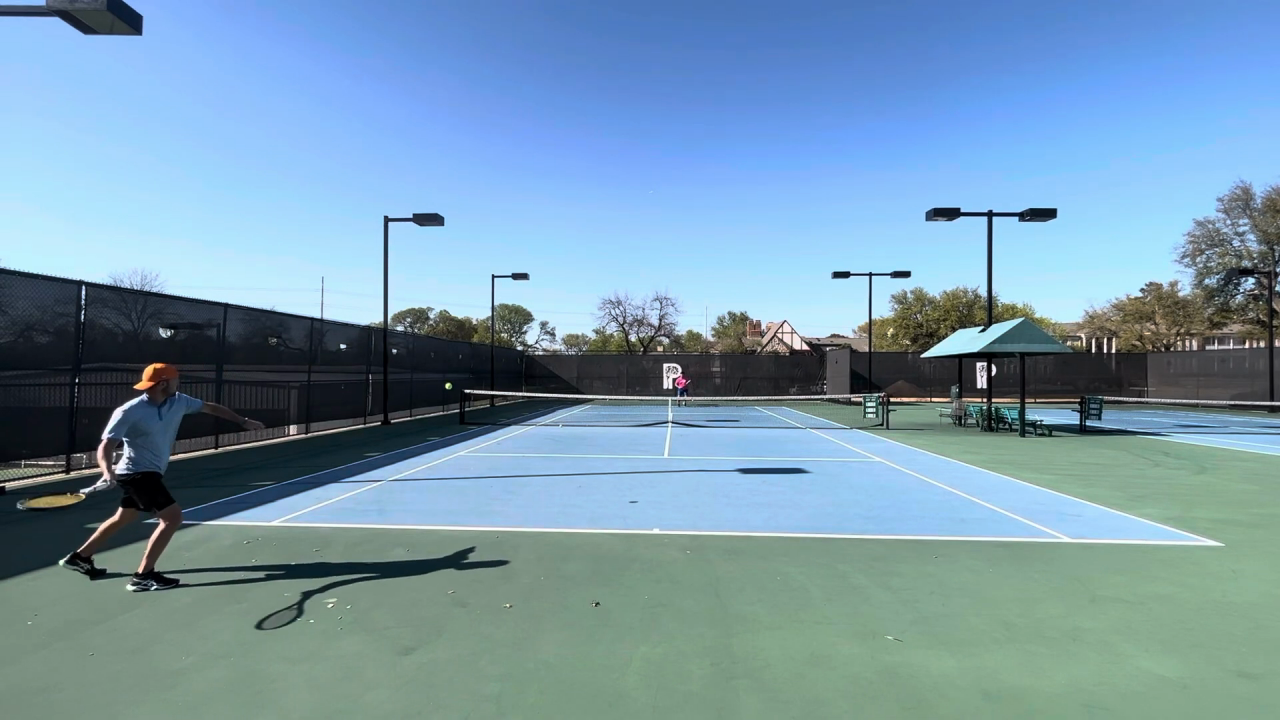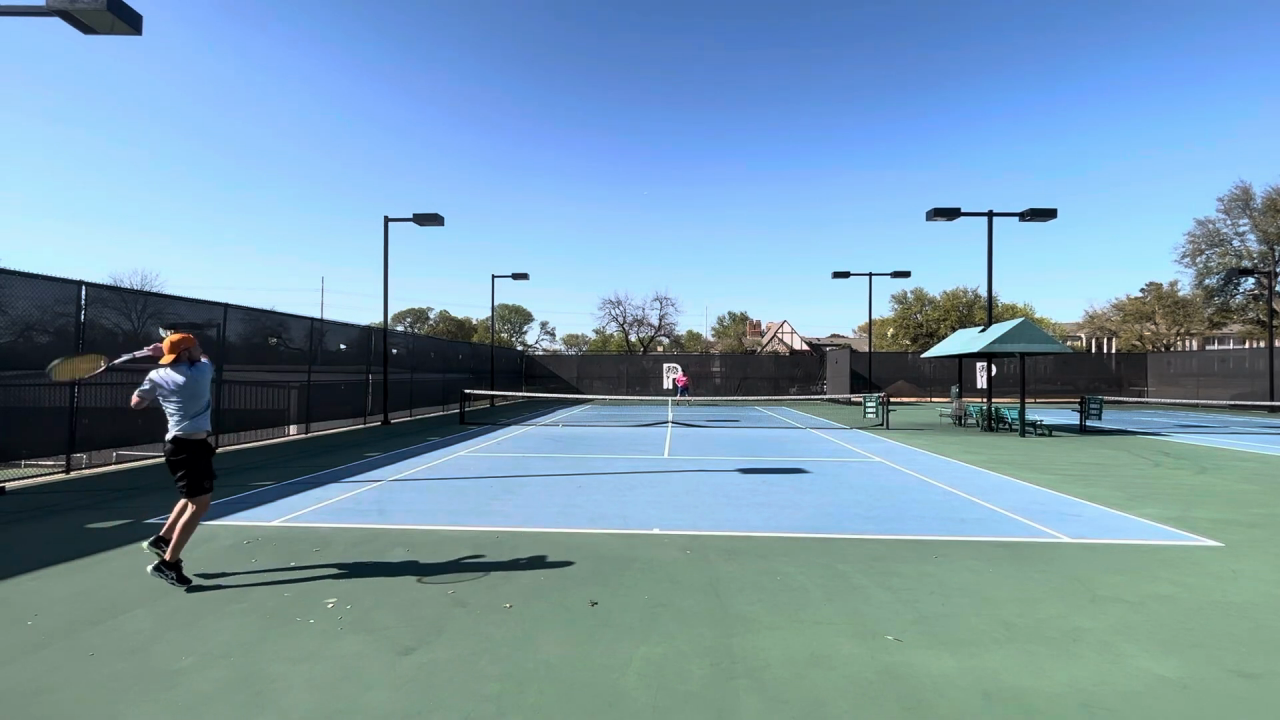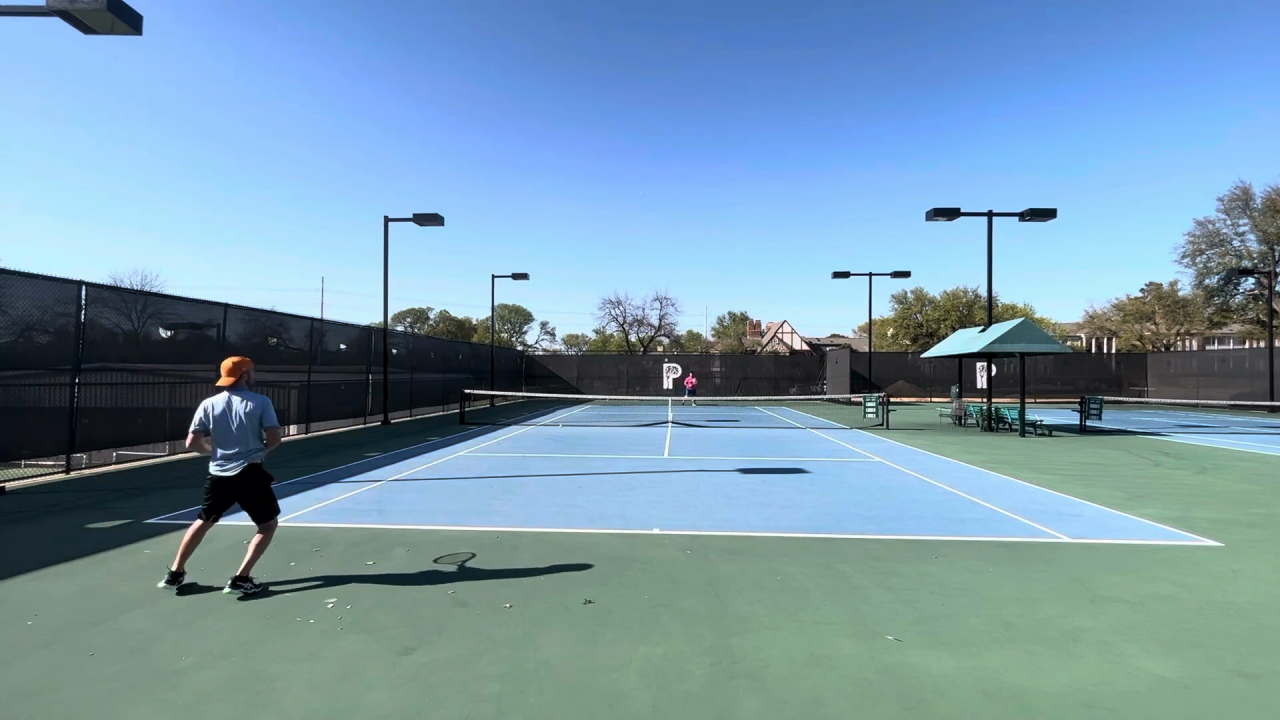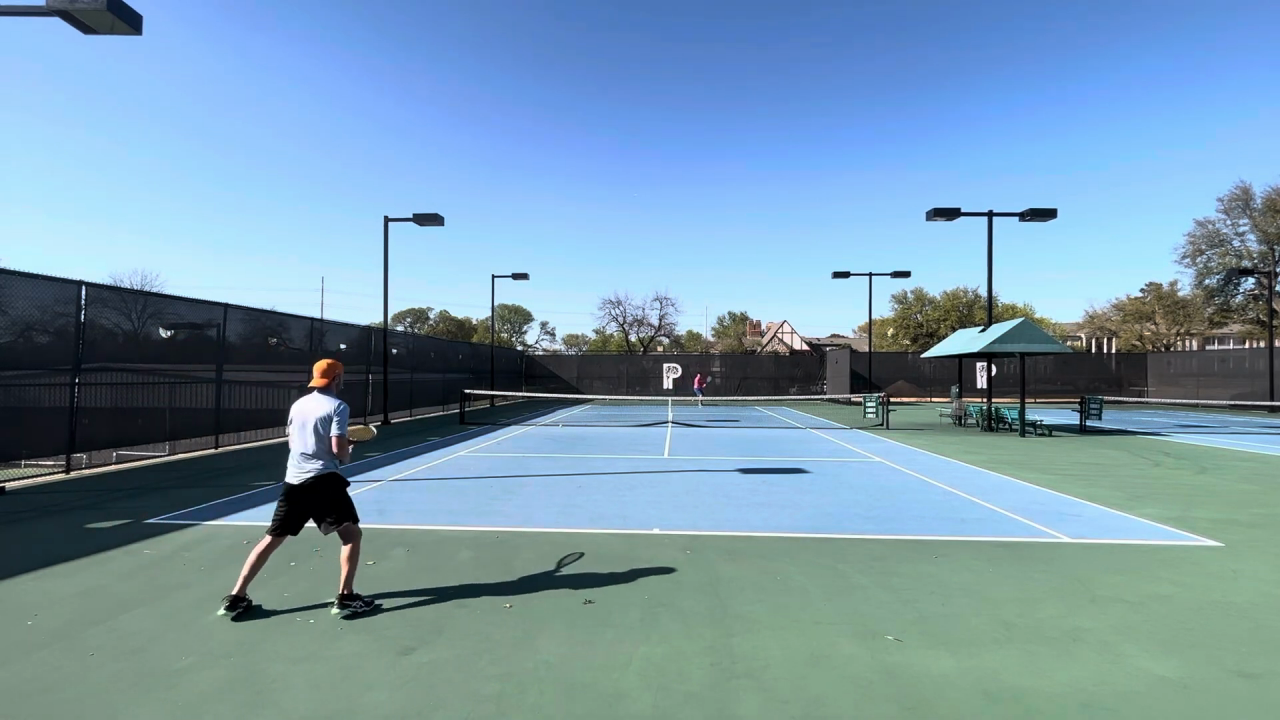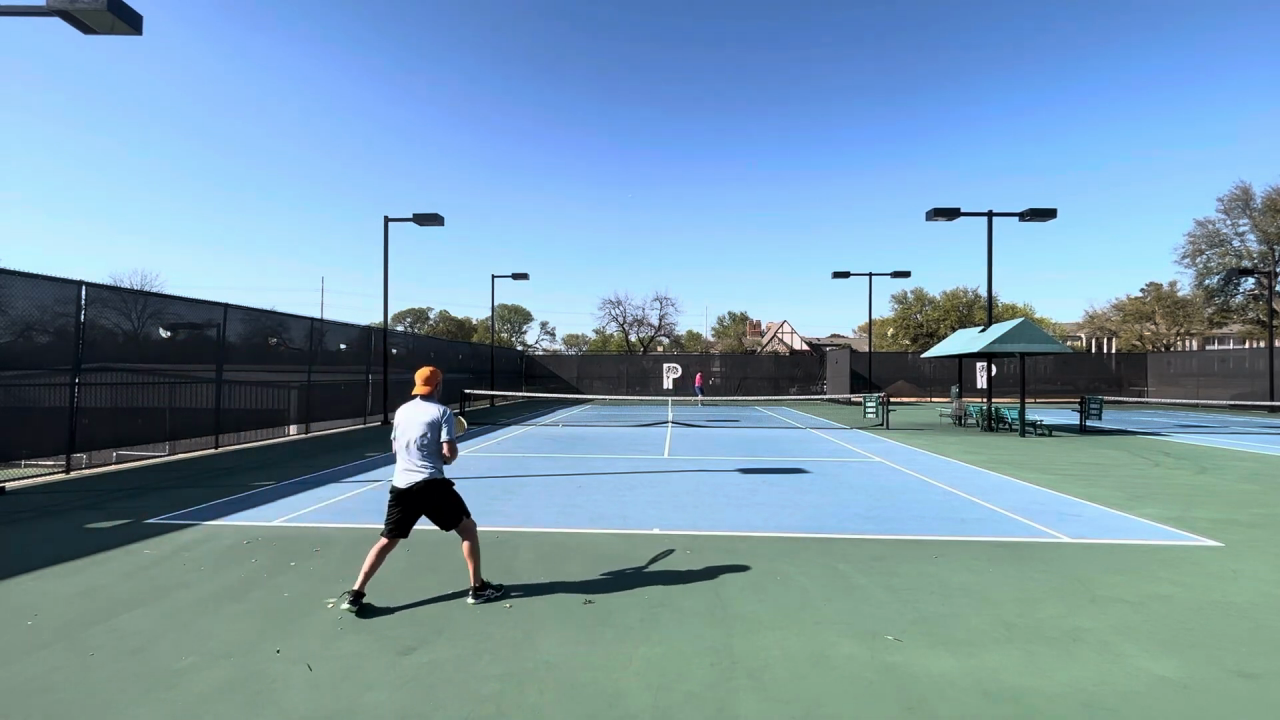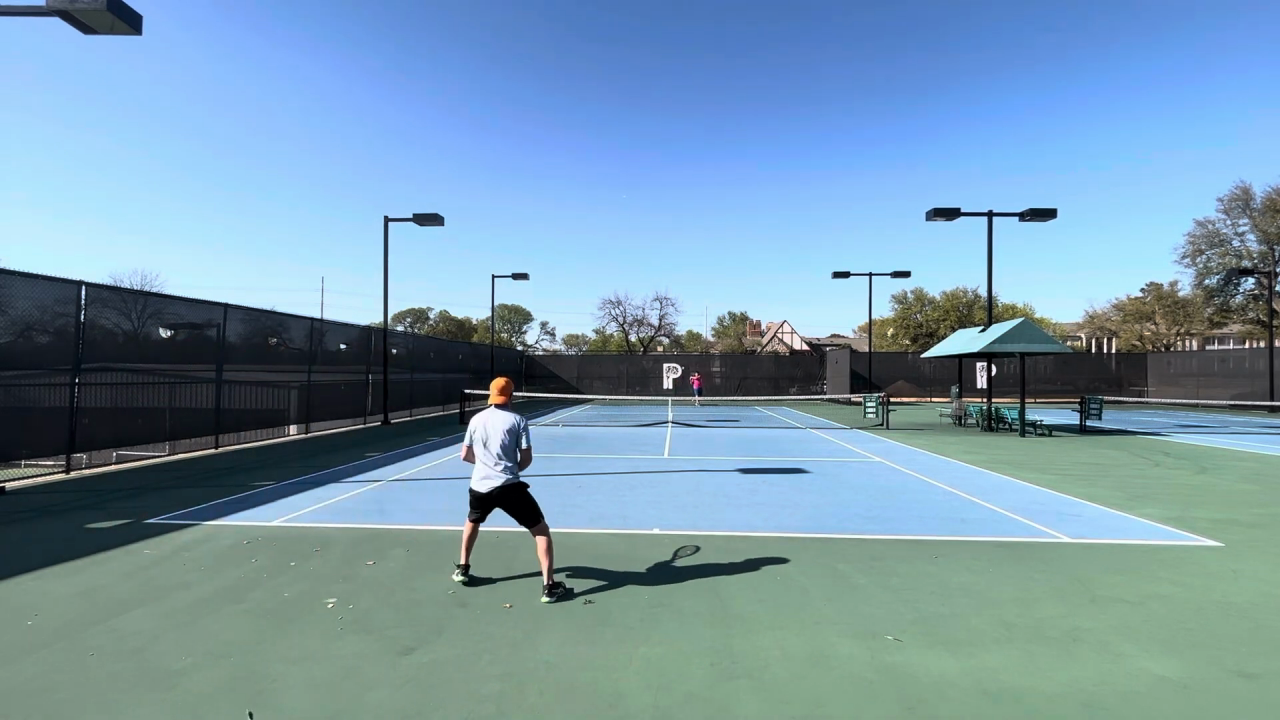
dt=0.4s
person 1, frame 1
left shoulder: (178, 401)
right shoulder: (129, 411)
left elbow: (210, 407)
right elbow: (105, 447)
left wrist: (243, 421)
right wrist: (107, 471)
left hip: (149, 473)
right hip: (137, 474)
left knee: (123, 518)
right knee: (172, 518)
left ankle: (79, 557)
right ankle: (143, 576)
person 1, frame 2
left shoulder: (156, 377)
right shoulder: (202, 370)
left elbow: (136, 404)
right elbow: (207, 359)
right wrist: (165, 350)
left hip: (176, 444)
right hip: (193, 445)
left knee: (194, 498)
right knee: (199, 505)
left ankle: (163, 539)
right ankle: (170, 563)
person 1, frame 3
left shoulder: (208, 404)
right shoulder: (260, 402)
left elbow: (192, 443)
right elbow: (275, 437)
left hip: (218, 475)
right hip: (251, 473)
left knee: (203, 522)
right knee: (269, 525)
left ankle: (175, 573)
right ankle: (241, 579)
person 1, frame 4
left shoulder: (297, 405)
right shoulder: (338, 406)
right elbow: (338, 448)
right wrist: (347, 455)
left hip: (294, 481)
right hip: (322, 480)
left knee: (272, 539)
right knee: (352, 534)
left ankle: (236, 597)
right ankle: (346, 597)
person 1, frame 5
left shoulder: (401, 411)
right shoulder: (442, 412)
right elbow: (448, 452)
right wrist: (449, 458)
left hip: (401, 485)
right hip: (429, 483)
left knee: (387, 540)
right knee: (468, 529)
left ankle: (356, 593)
right ankle: (478, 587)
person 1, frame 6
left shoulder: (476, 419)
right shoulder: (517, 420)
left elbow: (466, 455)
right elbow: (526, 458)
left hip: (480, 486)
right hip: (508, 486)
left knee: (473, 520)
right knee: (541, 531)
left ankle: (463, 568)
right ankle: (549, 585)
